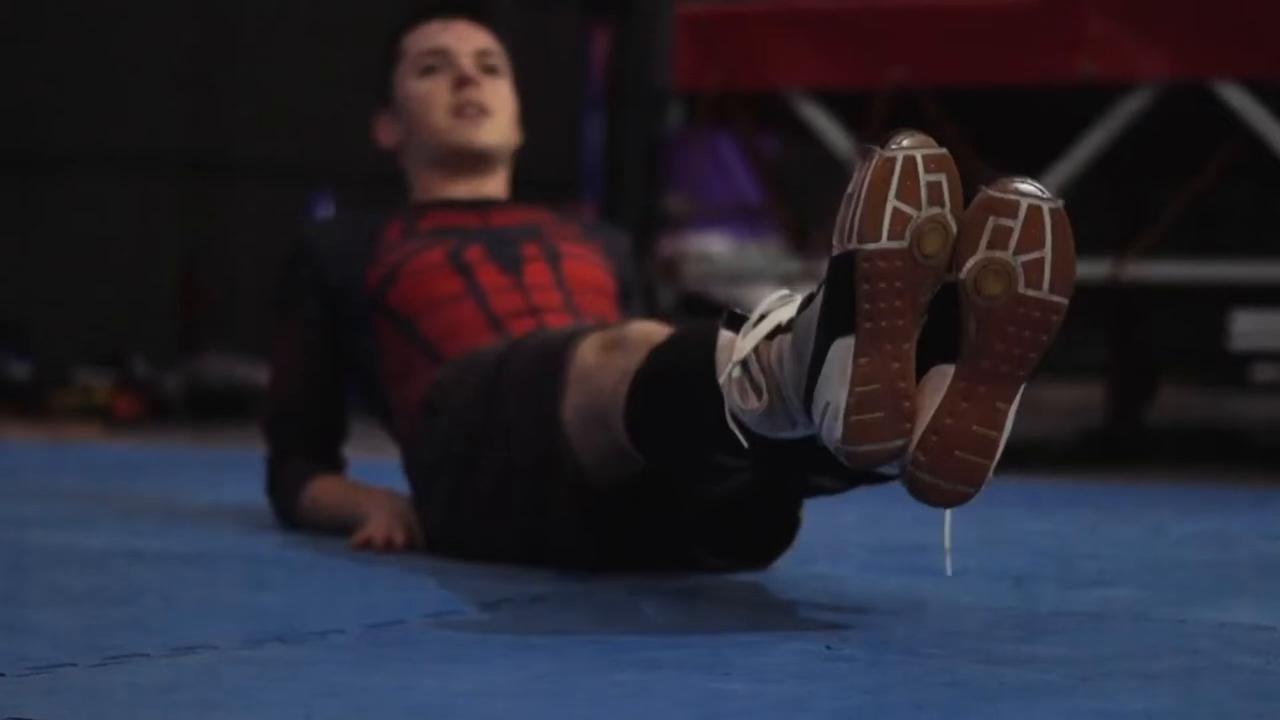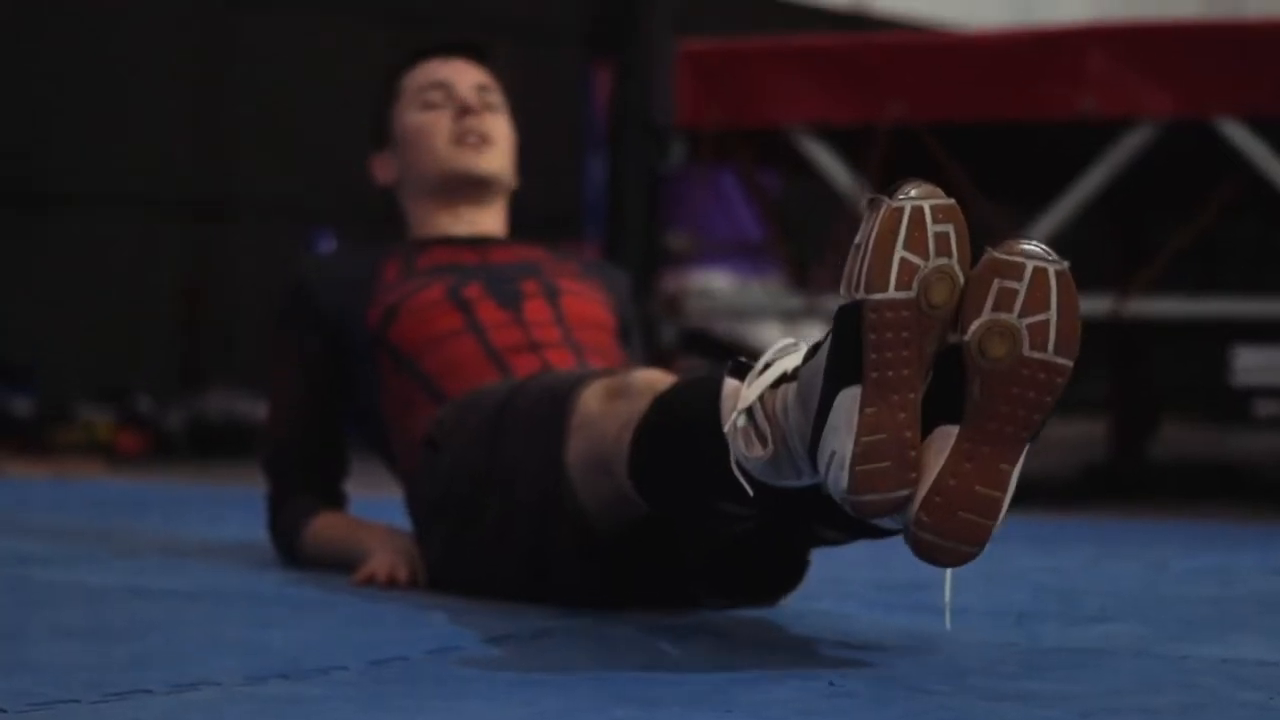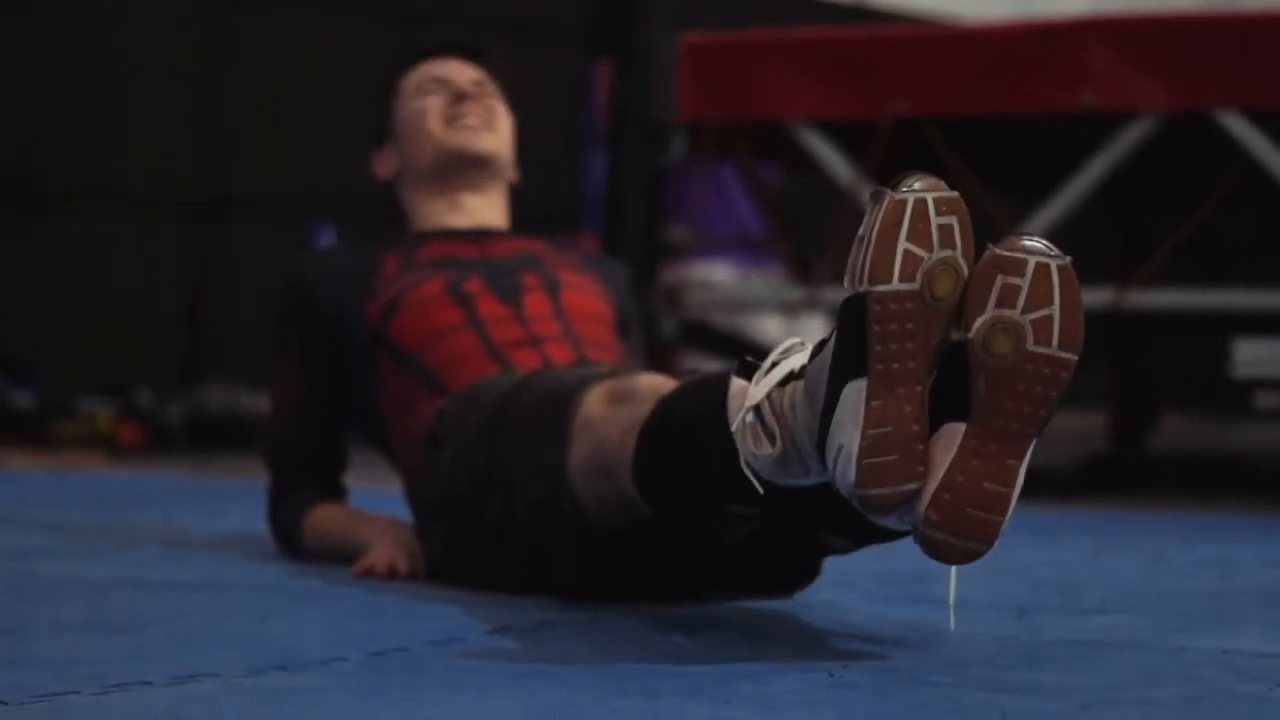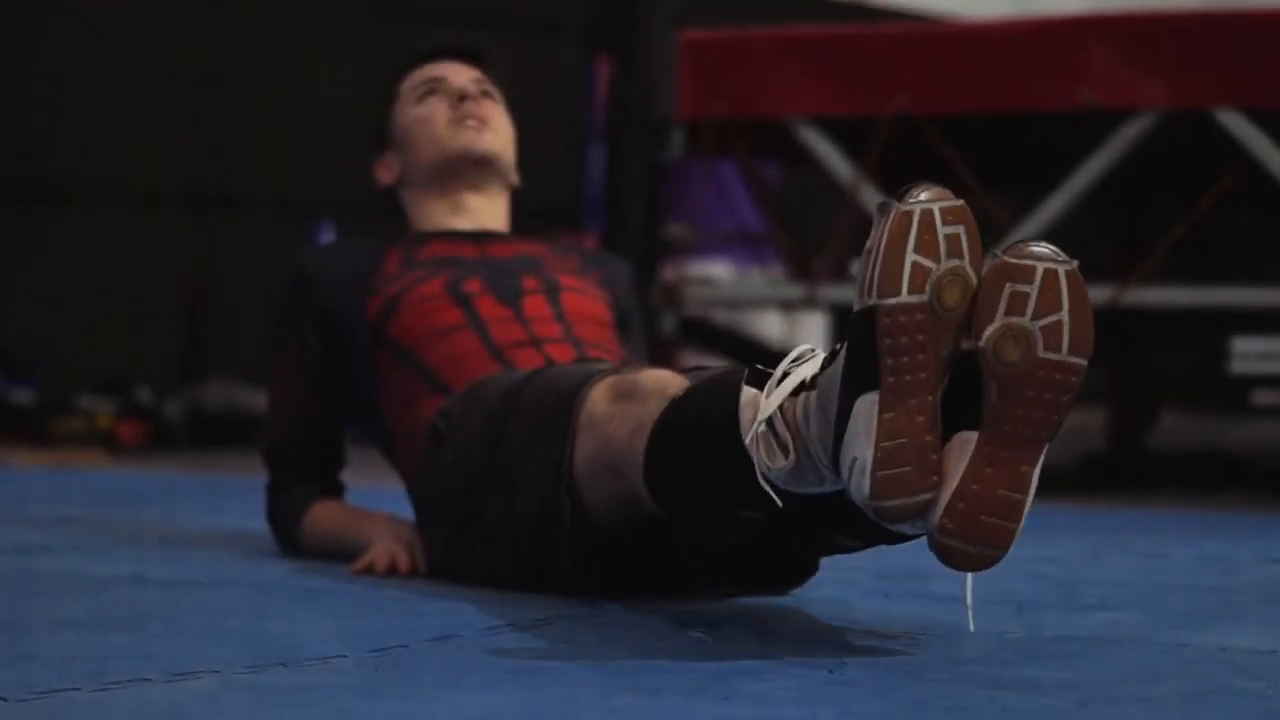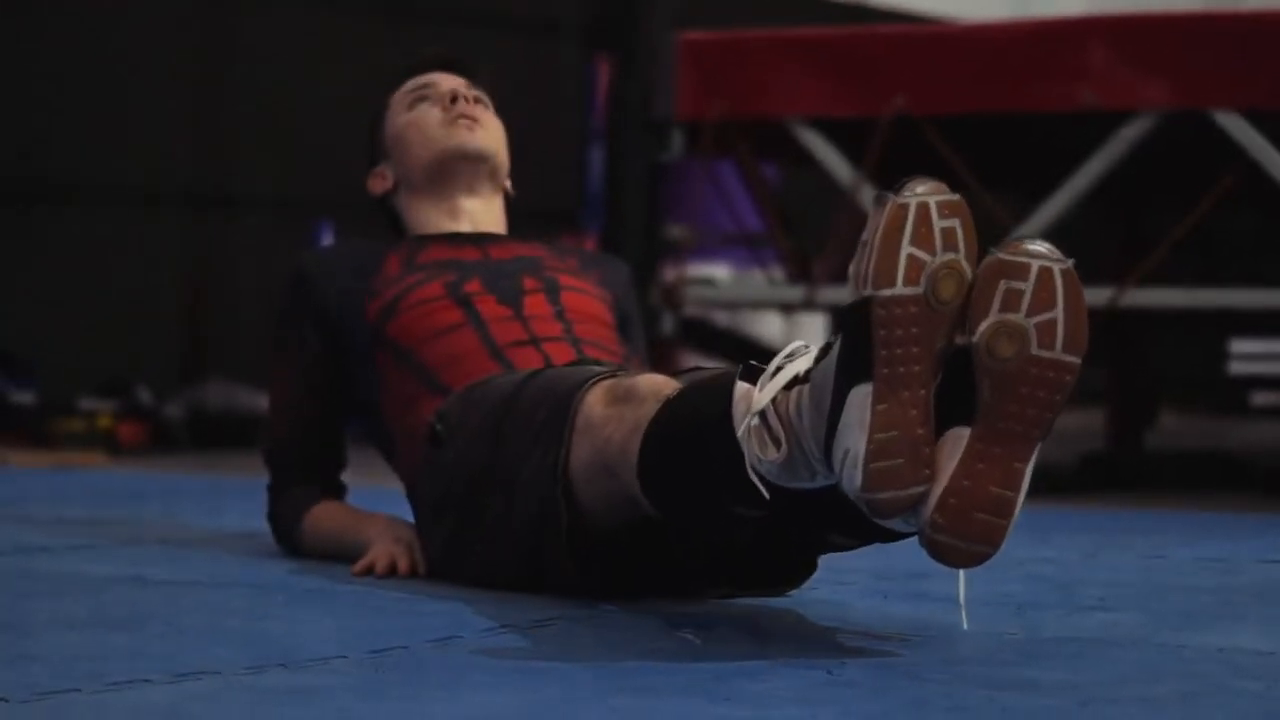
dt=1s
person 1, frame 1
left shoulder: (600, 244)
right shoulder: (343, 252)
left elbow: (654, 382)
right elbow: (294, 467)
right wrist: (377, 505)
left hip: (653, 485)
right hip: (490, 445)
left knee: (773, 364)
right knee: (633, 351)
left ankle: (926, 403)
right ankle: (832, 369)
person 1, frame 2
left shoulder: (597, 282)
right shoulder: (343, 285)
right elbow: (296, 501)
right wrist: (378, 541)
left hip: (647, 528)
right hip: (489, 478)
left knee: (775, 409)
right knee: (635, 397)
left ankle: (931, 453)
right ankle: (834, 422)
person 1, frame 3
left shoulder: (596, 274)
right shoulder: (341, 280)
right elbow: (296, 495)
right wrist: (373, 531)
left hip: (646, 524)
right hip: (491, 470)
left knee: (778, 414)
right knee: (634, 403)
left ankle: (938, 456)
right ankle: (837, 416)
person 1, frame 4
left shoulder: (597, 272)
right shoulder: (342, 278)
right elbow: (294, 491)
right wrist: (374, 528)
left hip: (645, 522)
left knee: (784, 417)
right knee: (639, 401)
left ankle: (947, 460)
right ankle: (851, 425)
person 1, frame 5
left shoulder: (598, 272)
right shoulder: (340, 279)
right elbow: (295, 494)
right wrist: (376, 530)
left hip: (651, 522)
right knee: (633, 402)
left ankle: (941, 452)
right ankle: (851, 424)
